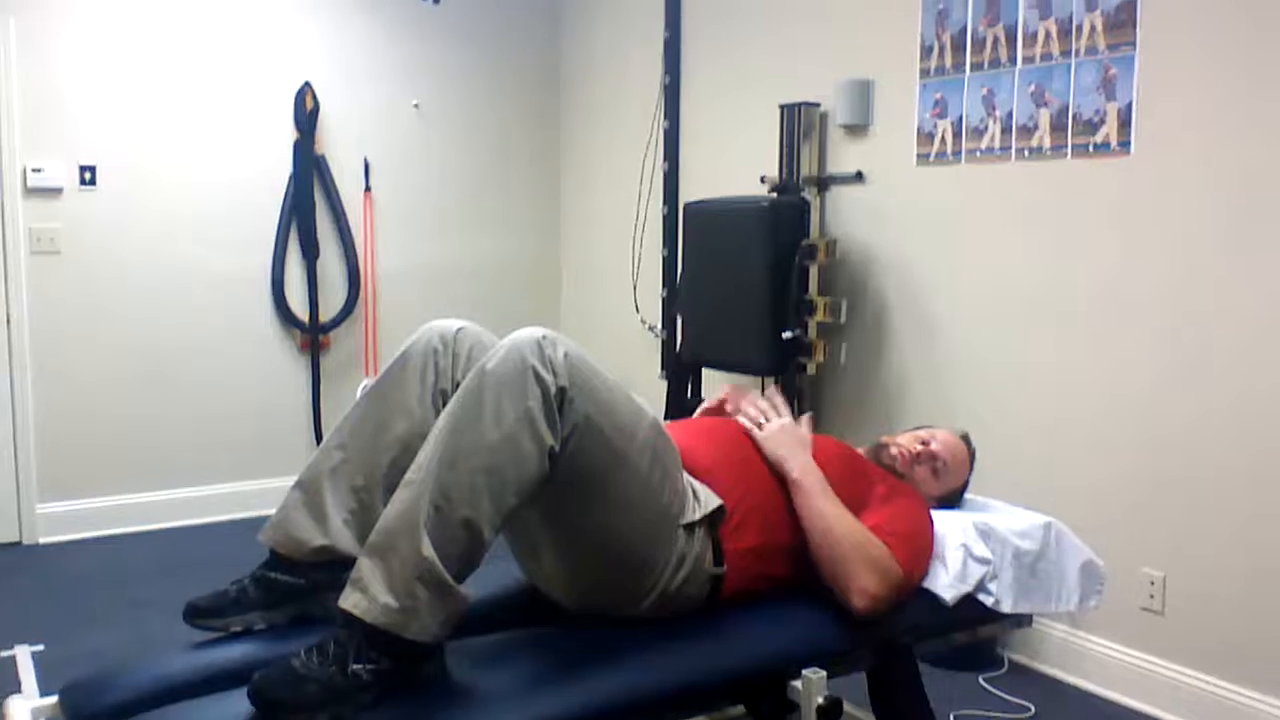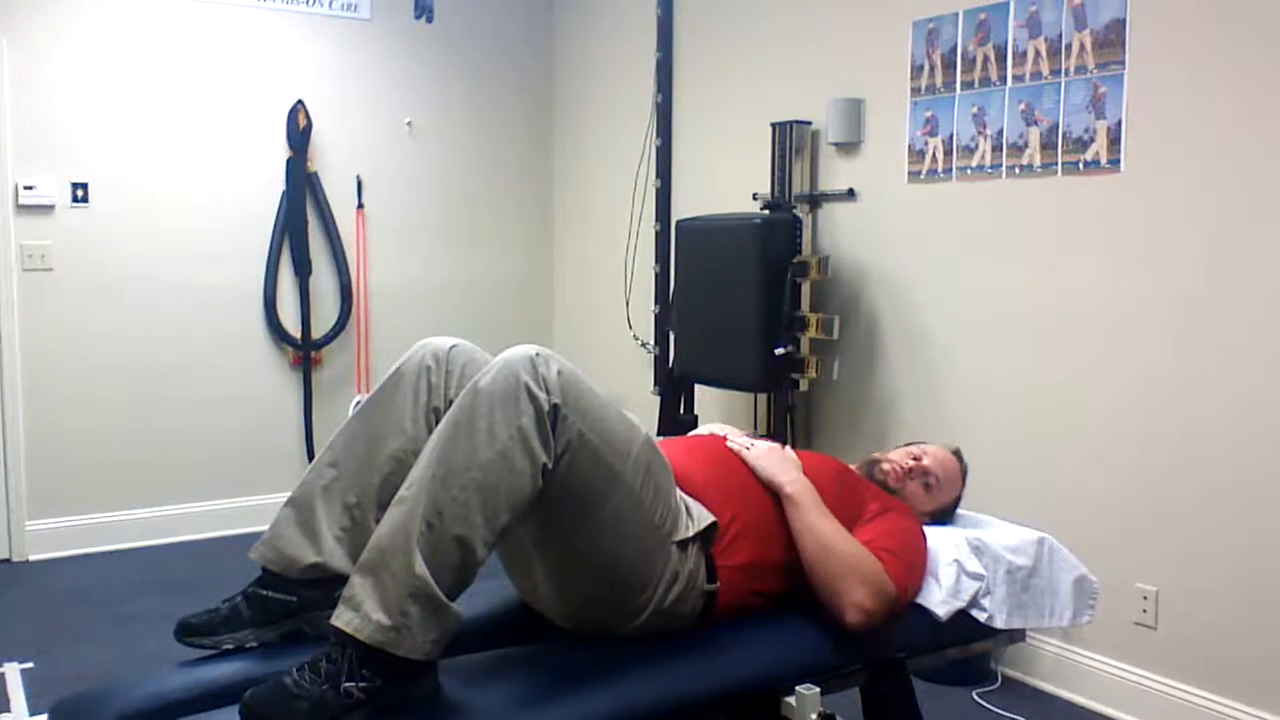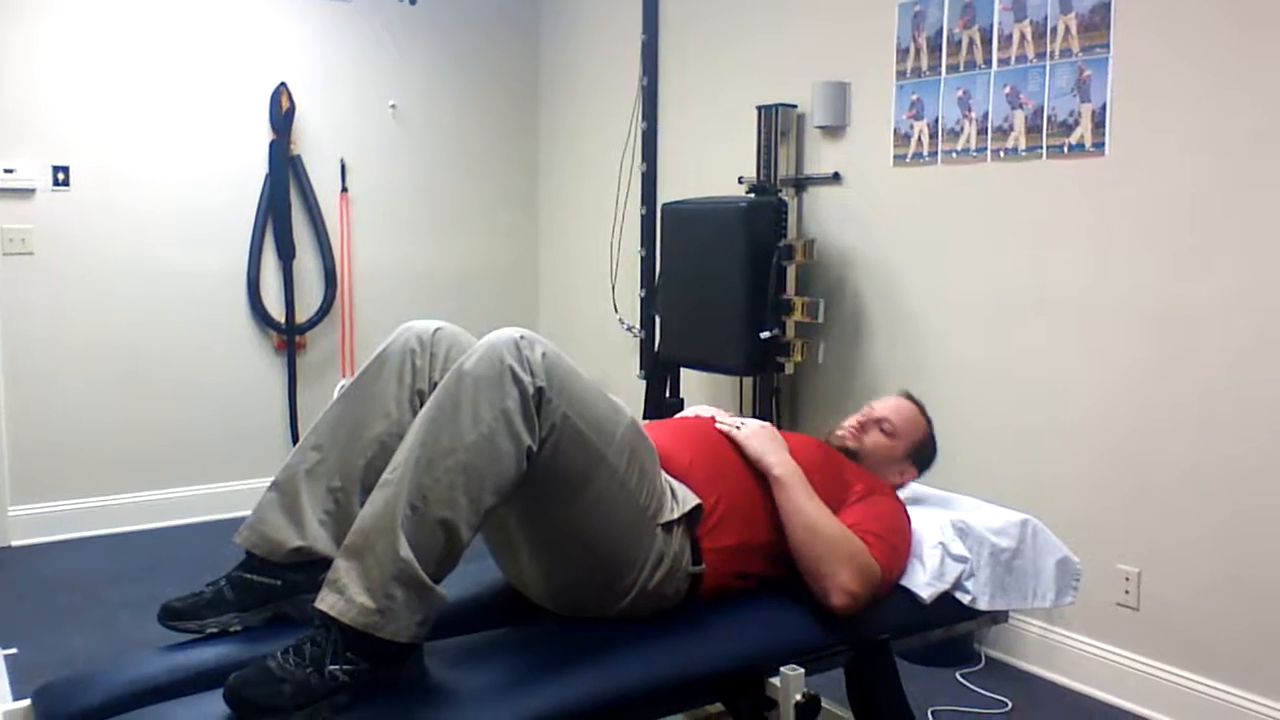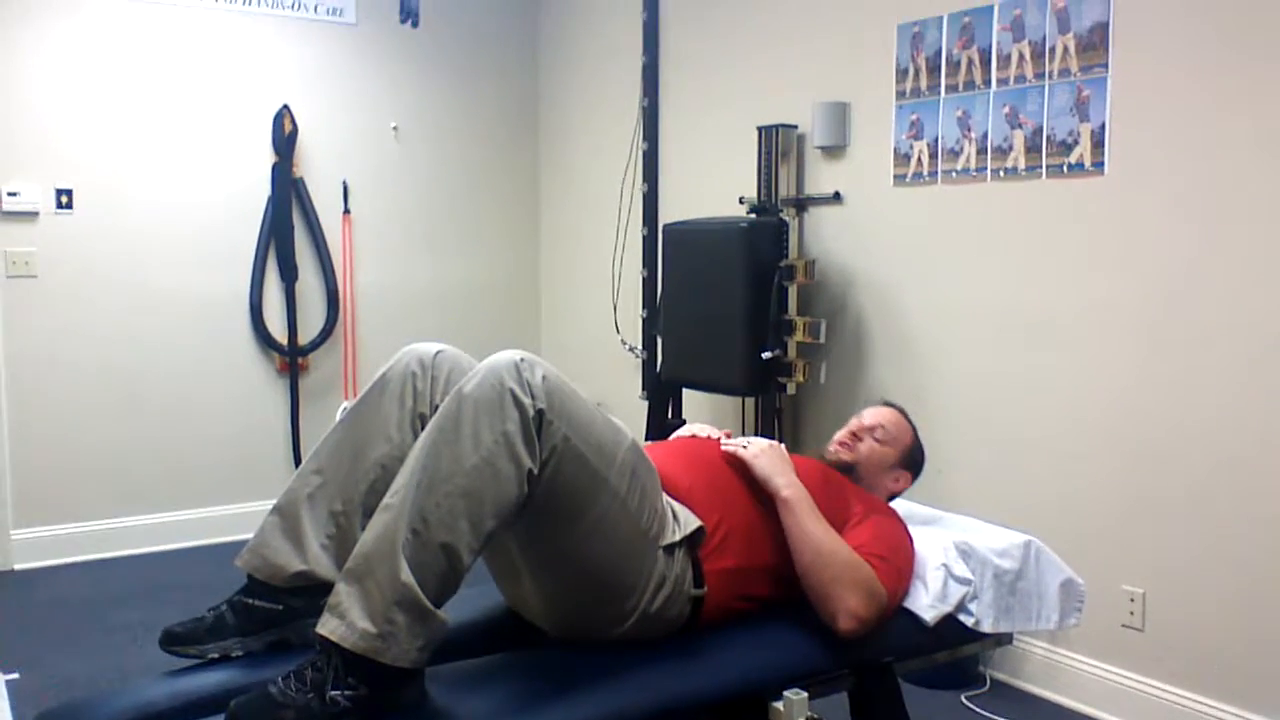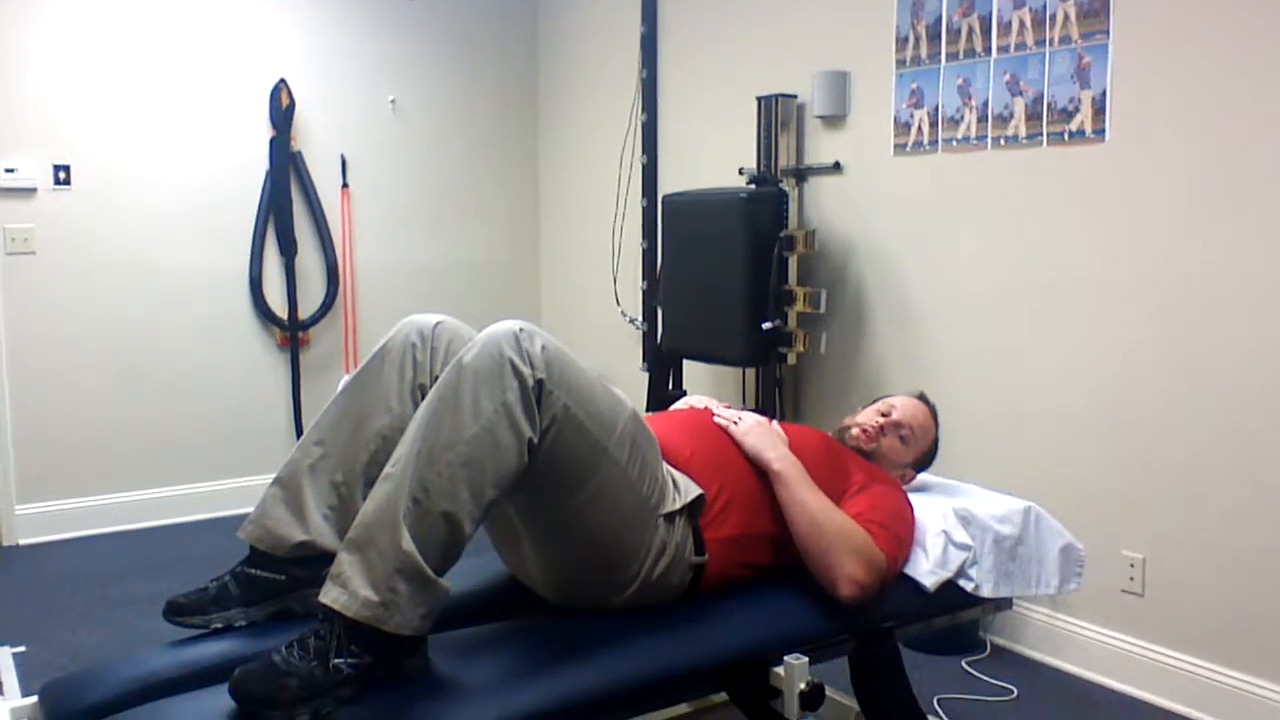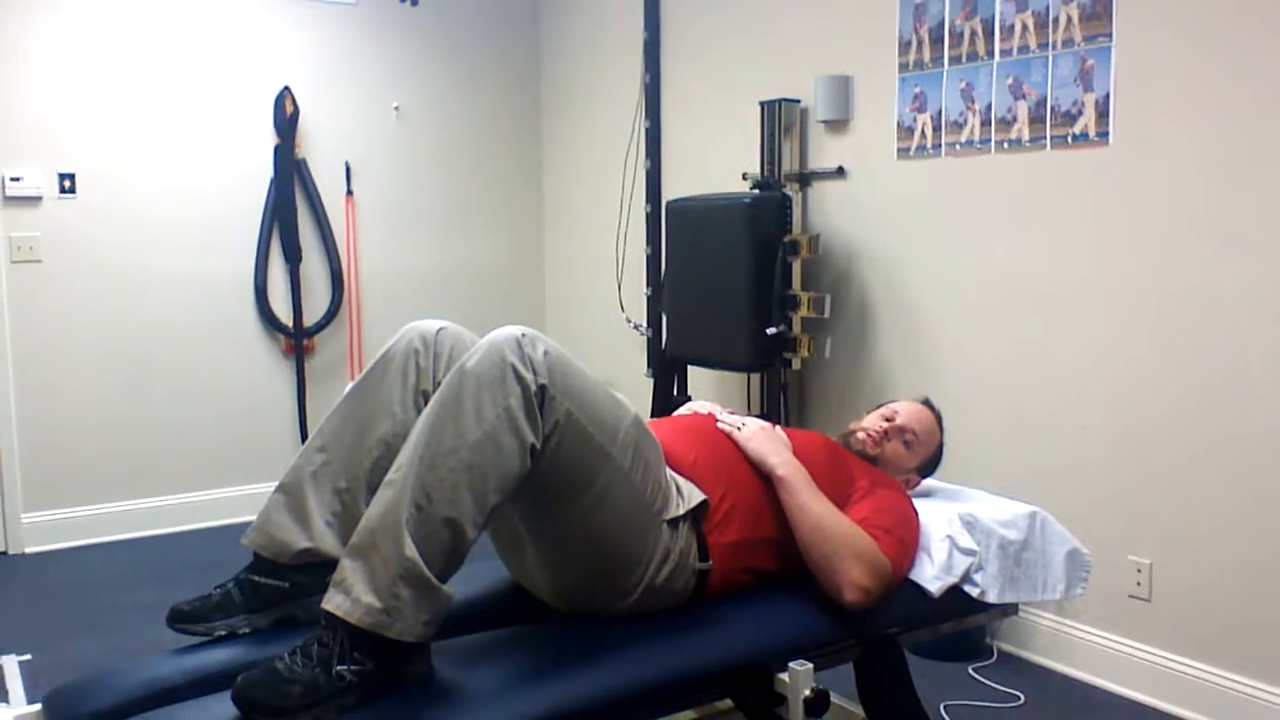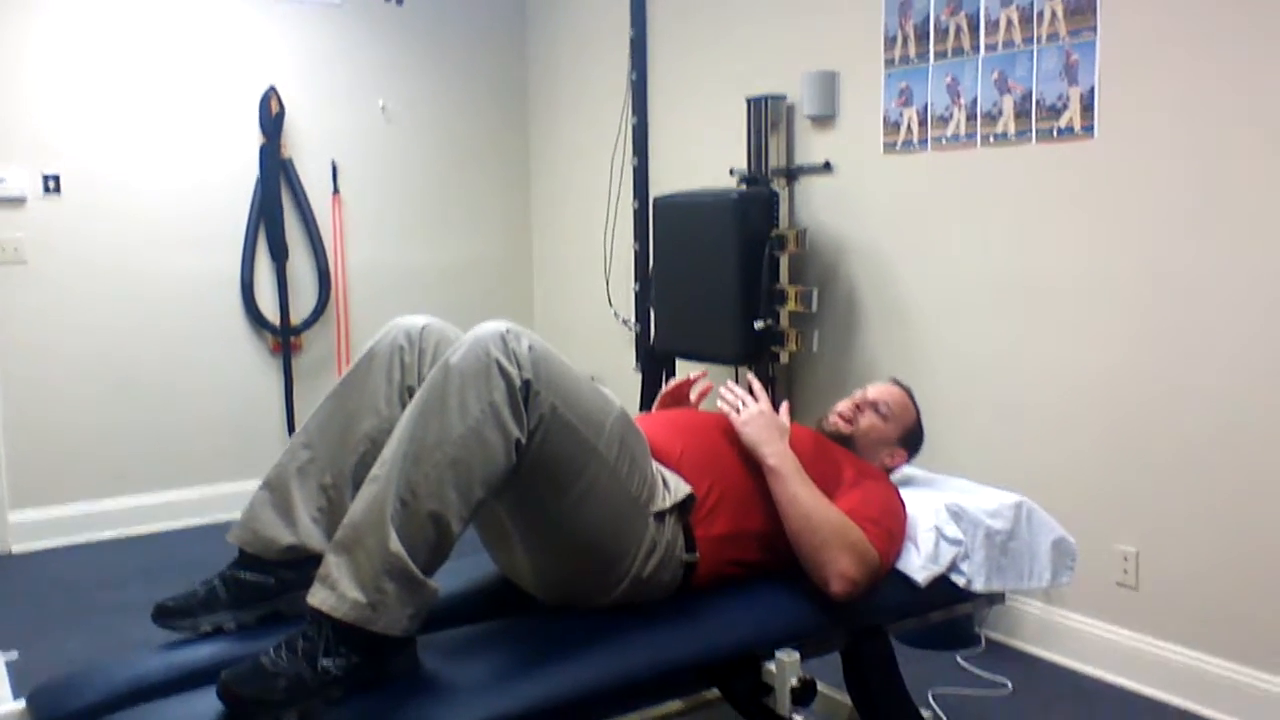
dt=0.7s
person 1, frame 1
left shoulder: (900, 511)
right shoulder: (796, 445)
left elbow: (863, 588)
left wrist: (795, 462)
right wrist: (703, 430)
left hip: (676, 543)
right hip: (578, 529)
left knee: (536, 360)
right knee: (450, 346)
left ankle: (389, 632)
right ankle: (308, 564)
person 1, frame 2
left shoulder: (894, 529)
right shoulder: (791, 466)
left elbow: (857, 604)
left wrist: (788, 482)
right wrist: (699, 447)
left hip: (671, 558)
right hip: (571, 544)
left knee: (530, 378)
right knee: (443, 364)
left ankle: (383, 649)
right ankle: (300, 584)
person 1, frame 3
left shoulder: (874, 504)
right shoulder: (775, 444)
left elbow: (843, 587)
left wrist: (778, 462)
right wrist: (693, 426)
left hip: (656, 541)
right hip: (553, 530)
left knee: (515, 360)
right knee: (427, 345)
left ankle: (368, 631)
right ankle: (286, 564)
person 1, frame 4
left shoulder: (876, 524)
right shoulder: (768, 464)
left elbow: (850, 610)
left wrist: (784, 484)
right wrist: (680, 444)
left hip: (659, 563)
right hip: (555, 548)
left knee: (515, 381)
right knee: (429, 368)
left ankle: (368, 657)
right ankle: (288, 590)
person 1, frame 5
left shoulder: (877, 494)
right shoulder: (776, 434)
left elbow: (848, 576)
left wrist: (777, 457)
right wrist: (686, 412)
left hip: (660, 531)
right hip: (554, 519)
left knee: (514, 351)
right knee: (428, 340)
left ankle: (371, 625)
right ankle: (288, 559)
person 1, frame 6
left shoulder: (882, 500)
right shoulder: (772, 438)
left elbow: (854, 582)
left wrist: (782, 464)
right wrist: (683, 424)
left hip: (664, 536)
right hip: (560, 526)
left knee: (518, 358)
right knee: (431, 346)
left ankle: (373, 632)
right ankle: (292, 567)
person 1, frame 7
left shoulder: (867, 488)
right shoulder: (768, 434)
left elbow: (841, 572)
left wrist: (774, 453)
right wrist: (659, 421)
left hip: (651, 528)
right hip: (549, 520)
left knee: (502, 352)
right knee: (418, 342)
left ankle: (359, 626)
right ankle: (277, 563)
